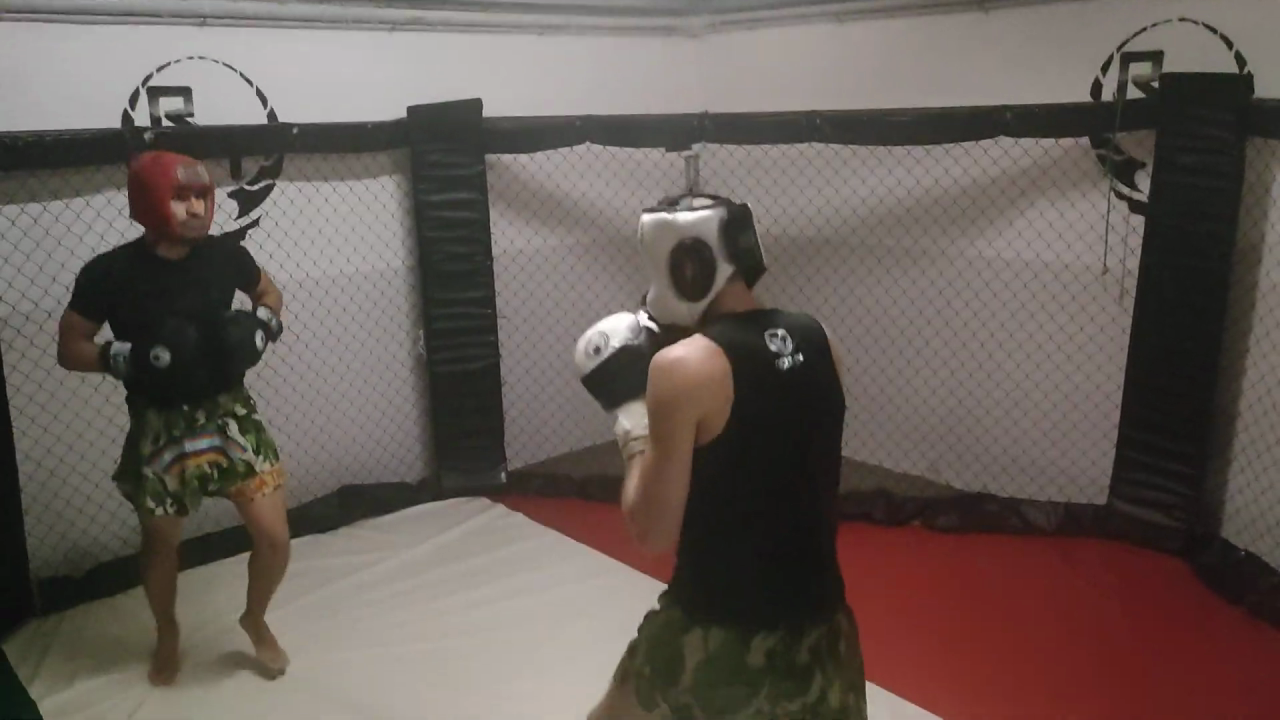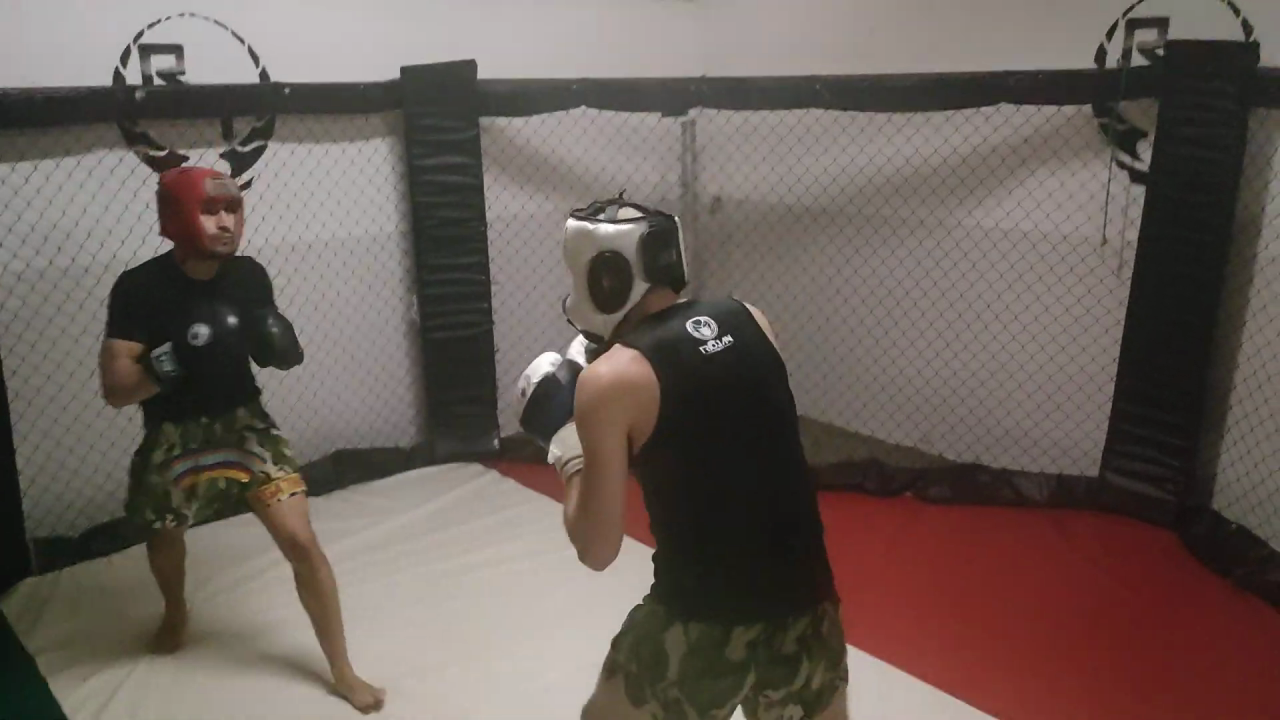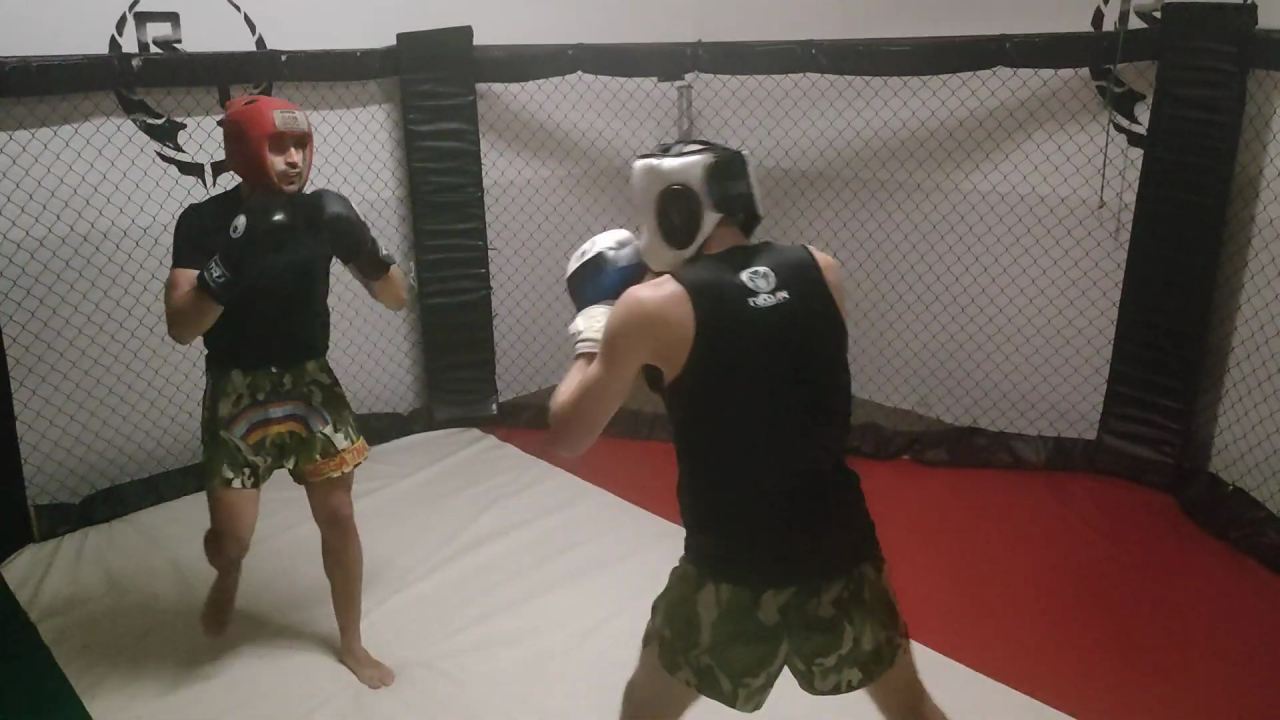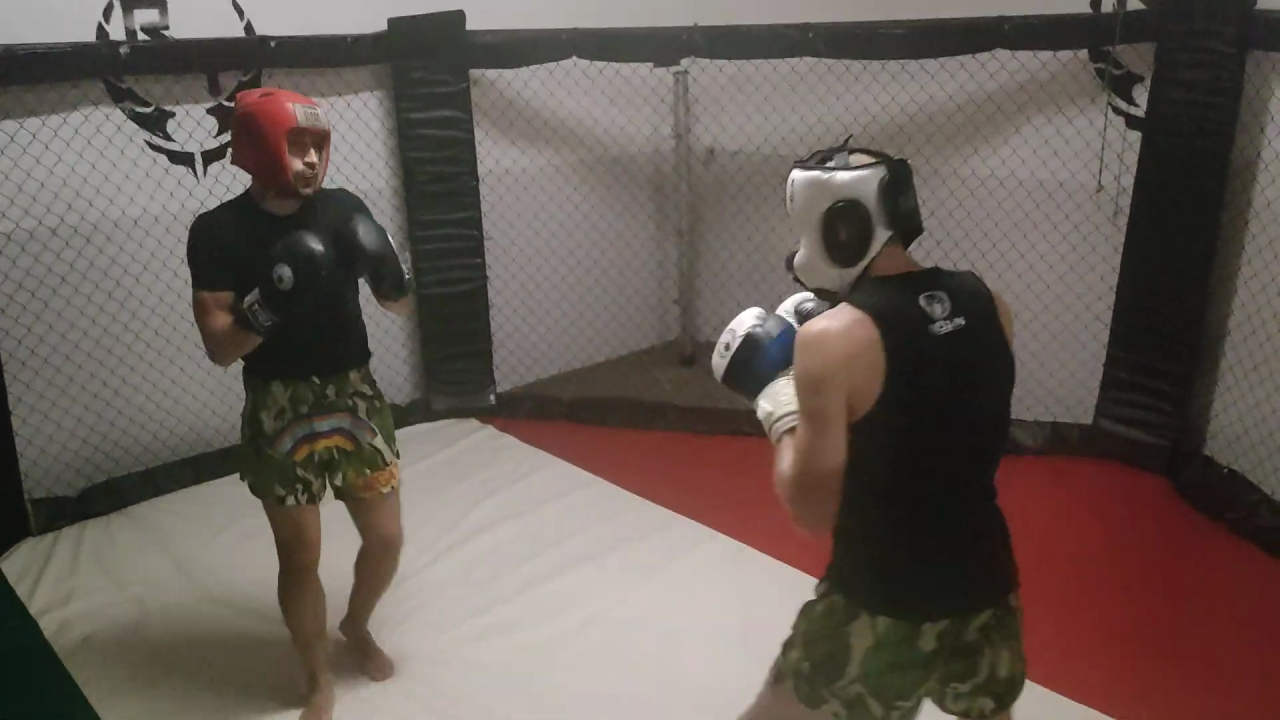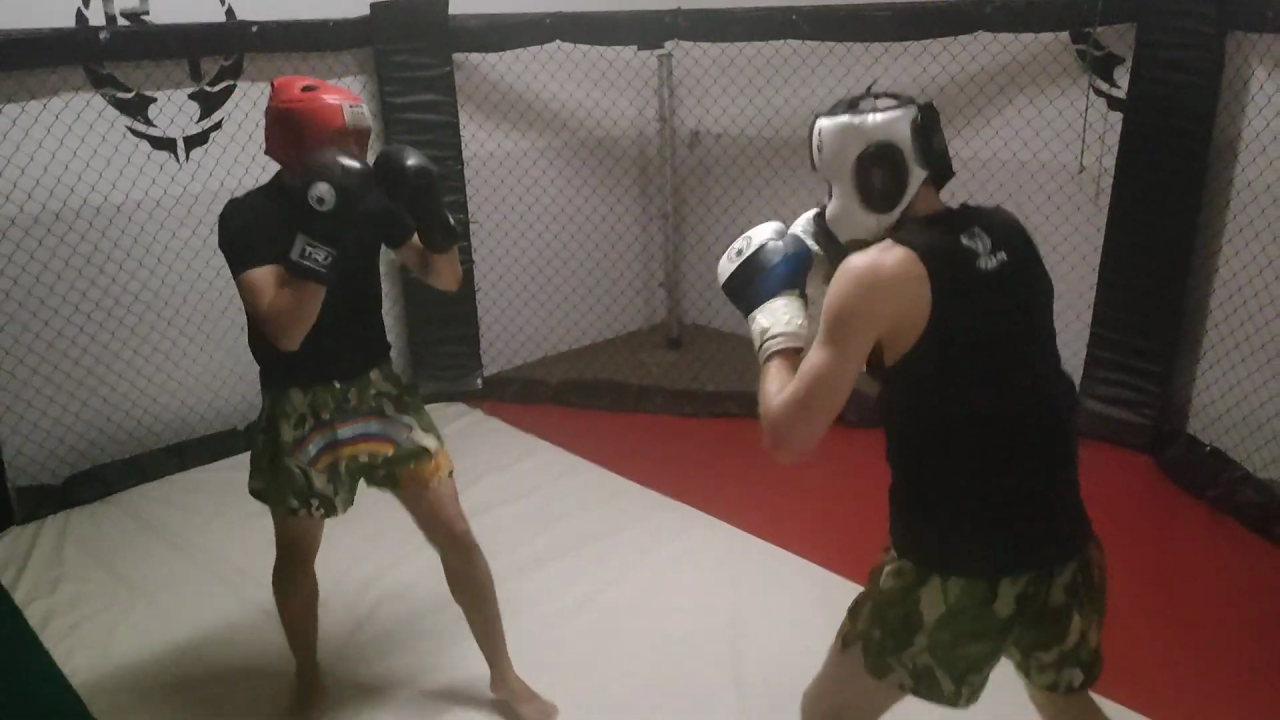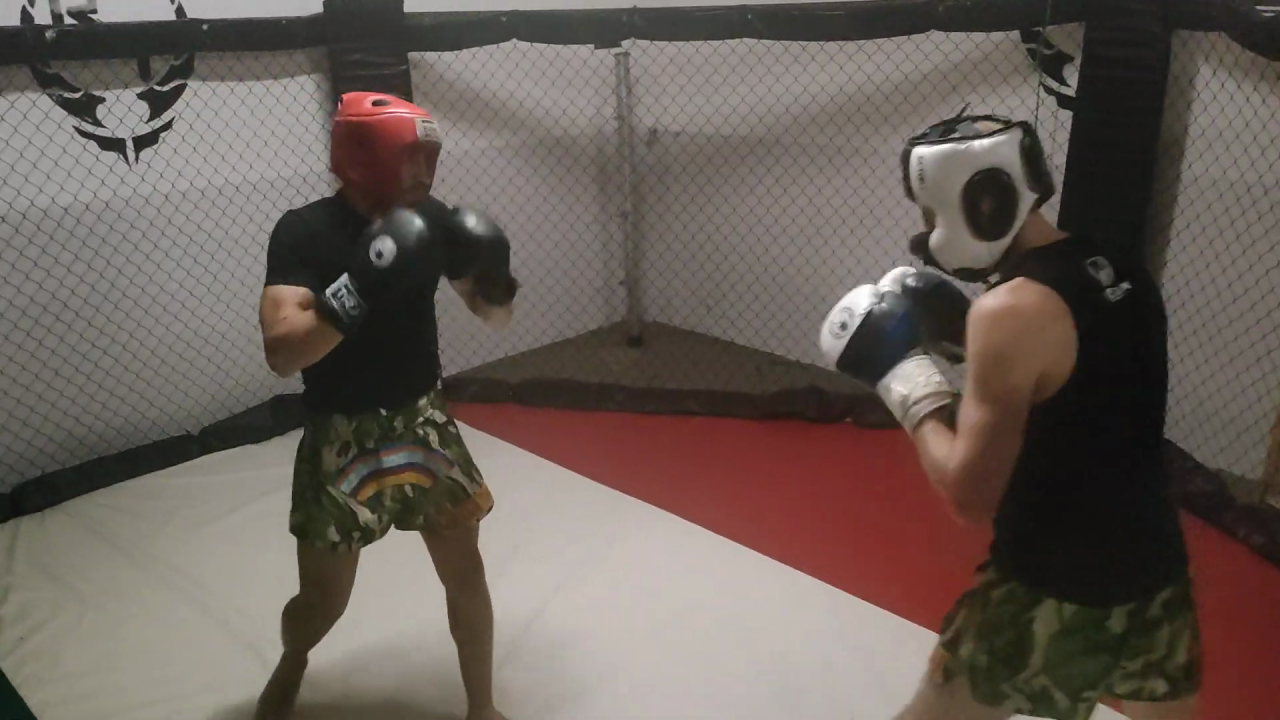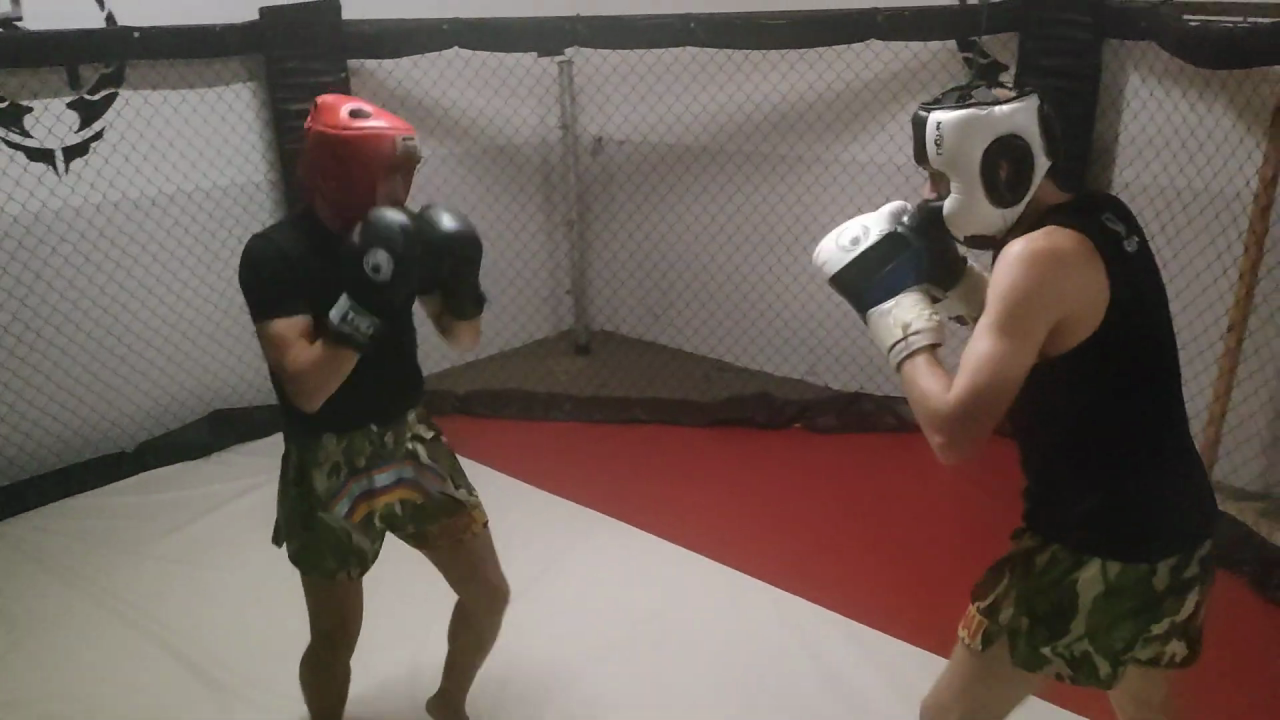
dt=0.3s
person 1, frame 1
left shoulder: (226, 254)
right shoulder: (108, 273)
left elbow: (271, 296)
right elbow: (69, 349)
left wrist: (260, 329)
right wrist: (129, 356)
left hip: (230, 413)
right hip: (161, 426)
left knee: (273, 535)
right knee: (161, 544)
left ankle: (255, 619)
right ankle: (168, 633)
person 1, frame 2
left shoulder: (250, 276)
right shoulder: (139, 288)
right elbow: (116, 388)
left wrist: (280, 345)
right wrist: (178, 354)
left hip: (244, 425)
right hip: (175, 438)
left knee: (302, 544)
right knee: (165, 544)
left ankle: (344, 672)
right ankle: (176, 611)
person 1, frame 3
left shoulder: (321, 212)
right shoulder: (204, 222)
left elbow: (397, 297)
right elbow: (180, 327)
left wrist: (362, 245)
right wrist: (228, 265)
left hip: (312, 382)
right hip: (239, 392)
left knee: (337, 518)
right knee: (234, 533)
left ankle: (350, 640)
right ankle: (225, 581)
person 1, frame 4
left shoulder: (343, 209)
right shoulder: (218, 232)
left elbow: (403, 303)
right elbow: (219, 348)
left wrist: (389, 269)
right wrist: (271, 299)
left hip: (354, 393)
right hip: (280, 406)
left knee: (386, 537)
right knee: (301, 557)
left ankle: (357, 626)
person 1, frame 5
left shoulder: (374, 196)
right shoulder: (247, 217)
left elbow: (446, 277)
right elbow: (287, 329)
left wrist: (432, 213)
right wrist: (321, 232)
left hip: (377, 391)
right hip: (301, 411)
left knee: (454, 534)
right knee: (297, 554)
person 1, frame 6
left shoulder: (431, 221)
right shoulder: (304, 233)
left elbow: (494, 315)
right elbow: (281, 351)
left wrist: (495, 278)
right wrist: (361, 288)
left hip: (424, 422)
right hip: (341, 438)
left knee: (465, 575)
right knee: (323, 598)
right ankle: (290, 667)
person 1, frame 7
left shoulder: (404, 233)
right shoulder: (273, 256)
left elbow: (461, 336)
right elbow: (309, 392)
left wrist: (463, 291)
right wrist: (364, 297)
left hip: (410, 437)
right hip: (329, 461)
left knee: (486, 590)
right knee: (337, 636)
person 2, frame 1
left shoulder: (682, 366)
right shoulder: (814, 337)
left elbow: (652, 531)
left wrist: (633, 415)
left hip: (713, 627)
right hip: (814, 617)
person 2, frame 2
left shoulder: (612, 379)
right shoulder: (750, 320)
left elbow: (598, 548)
left wrist: (566, 442)
left hip: (699, 614)
right hip: (802, 594)
person 2, frame 3
left shoulder: (654, 304)
right shoulder: (820, 272)
left elbow: (568, 435)
left wrist: (595, 316)
left hip: (734, 574)
right hip: (841, 555)
person 2, frame 4
left shoulder: (831, 339)
right shoulder: (986, 303)
left elbow: (811, 505)
left wrist: (776, 394)
left hip: (877, 604)
right hip: (982, 584)
person 2, frame 5
left shoulder: (875, 275)
right shoulder: (1009, 236)
left elbow: (787, 433)
left wrist: (775, 309)
left hip: (952, 568)
right hip: (1061, 547)
person 2, frame 6
left shoulder: (1009, 310)
right shoulder: (1120, 268)
left elbow: (971, 494)
left wrist: (906, 372)
right wrist: (965, 336)
left hip: (1053, 592)
right hip: (1153, 572)
person 2, frame 7
left shoulder: (1038, 255)
right shoulder: (1109, 221)
left elbow: (954, 430)
left wrist: (897, 308)
right wrist: (951, 281)
left hip: (1093, 550)
right hip: (1175, 529)
